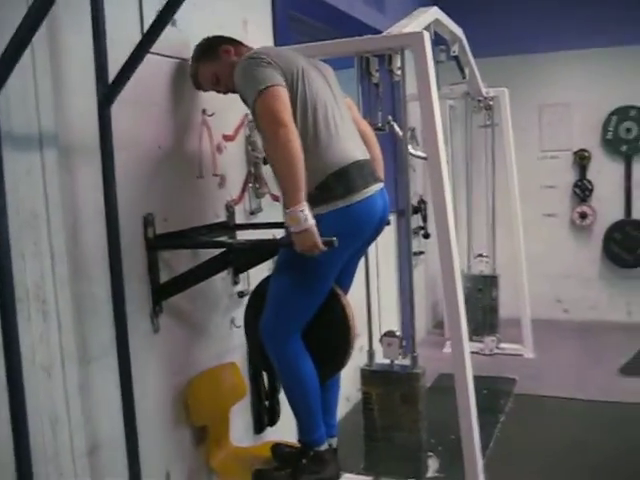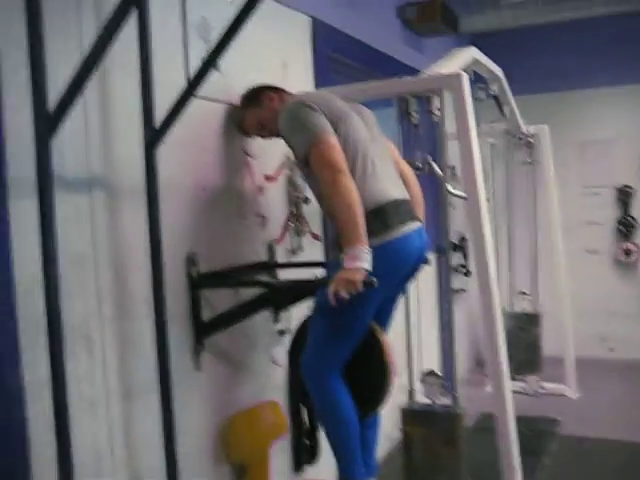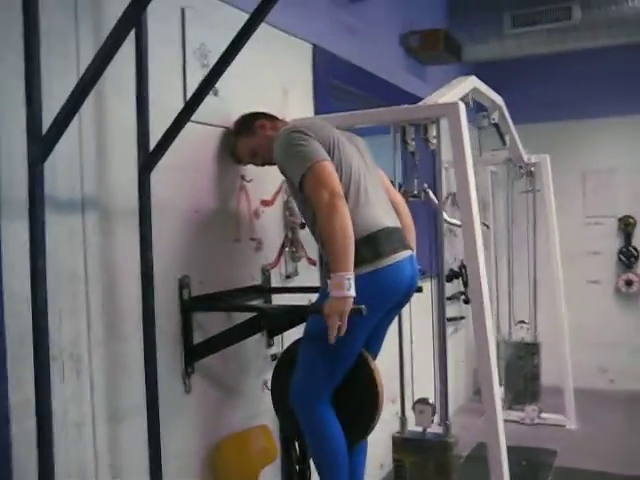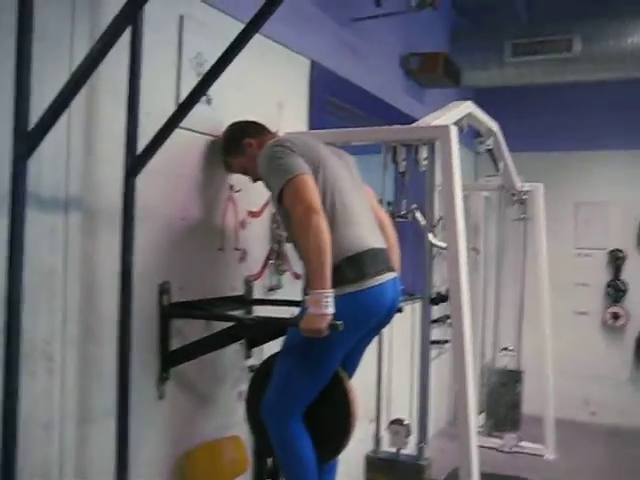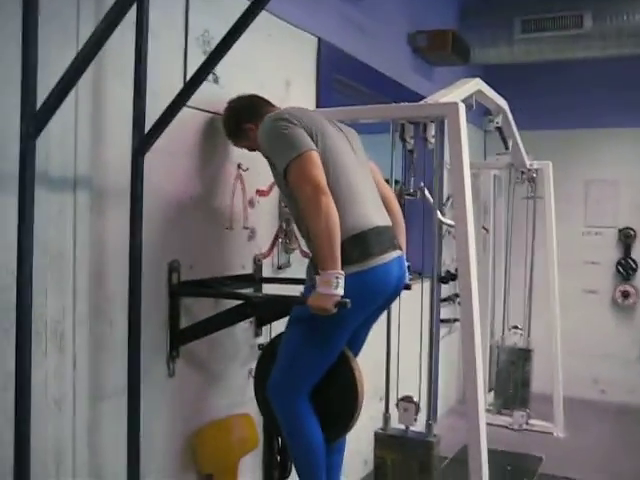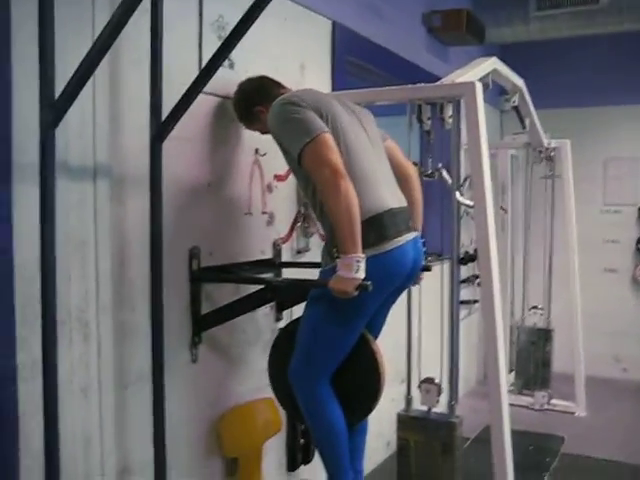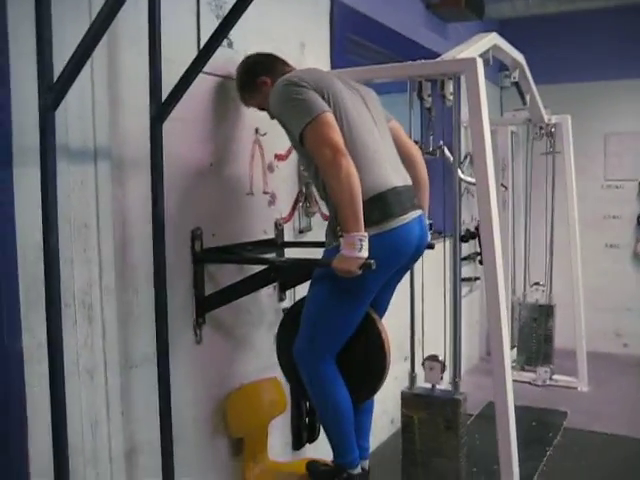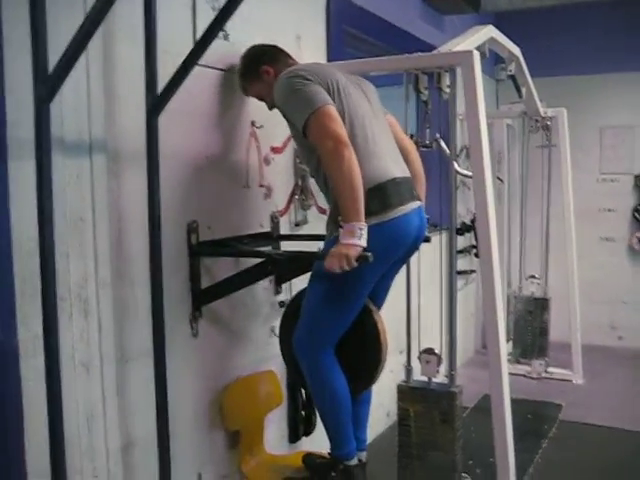
dt=0.3s
person 1, frame 1
left shoulder: (253, 63)
right shoulder: (308, 65)
left elbow: (281, 129)
right elbow: (364, 130)
left wrist: (296, 215)
left hip: (338, 205)
right hip: (370, 197)
left knee: (279, 331)
right ankle: (325, 442)
person 1, frame 2
left shoulder: (296, 109)
right shoulder: (350, 110)
left elbow: (337, 174)
right elbow: (406, 173)
left wrist: (355, 258)
left hip: (378, 242)
right hip: (408, 235)
left knee: (320, 368)
person 1, frame 3
left shoulder: (291, 137)
right shoulder: (342, 138)
left elbow: (332, 200)
right elbow: (396, 200)
left wrist: (341, 286)
left hip: (369, 270)
right hip: (401, 265)
left knee: (308, 395)
person 1, frame 4
left shoulder: (277, 151)
right shoulder: (330, 153)
left elbow: (310, 214)
right elbow: (383, 220)
left wrist: (319, 302)
left hip: (351, 291)
right hip: (385, 285)
left knee: (281, 410)
person 1, frame 5
left shoulder: (276, 125)
right shoulder: (335, 128)
left elbow: (317, 195)
right elbow: (387, 195)
left wrist: (329, 281)
left hip: (356, 270)
right hip: (388, 264)
left knee: (287, 390)
right knee: (324, 384)
person 1, frame 6
left shoulder: (286, 109)
right shoulder: (350, 109)
left elbow: (335, 178)
right elbow: (408, 173)
left wrist: (351, 264)
left hip: (373, 255)
right hip: (406, 246)
left knee: (308, 375)
right knee: (345, 367)
person 1, frame 7
left shoulder: (288, 88)
right shoulder: (353, 88)
left elbow: (337, 158)
right elbow: (412, 154)
left wrist: (354, 243)
right wrist: (420, 219)
left hip: (377, 231)
right hip: (410, 224)
left knee: (313, 354)
right knee: (352, 346)
person 1, frame 8
left shoulder: (293, 81)
right shoulder: (350, 82)
left elbow: (339, 148)
right elbow: (407, 149)
left wrist: (352, 233)
left hip: (376, 222)
right hip: (408, 215)
left knee: (312, 344)
right knee: (350, 338)
